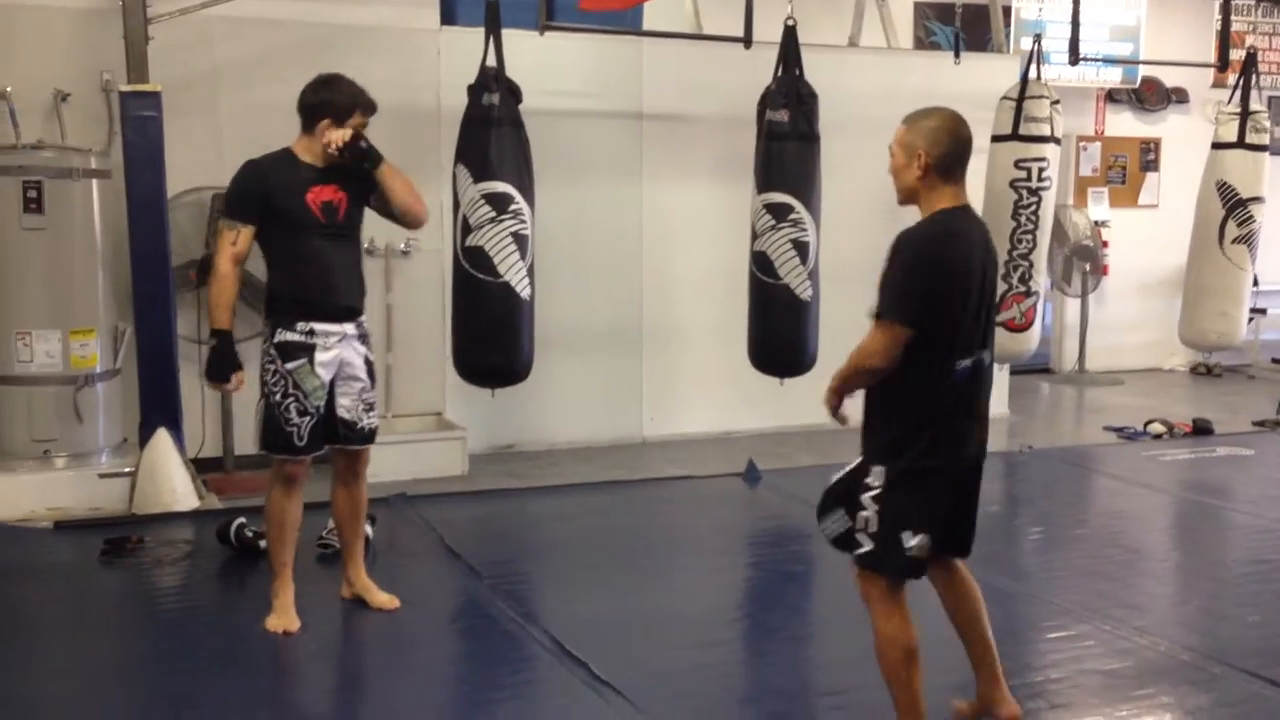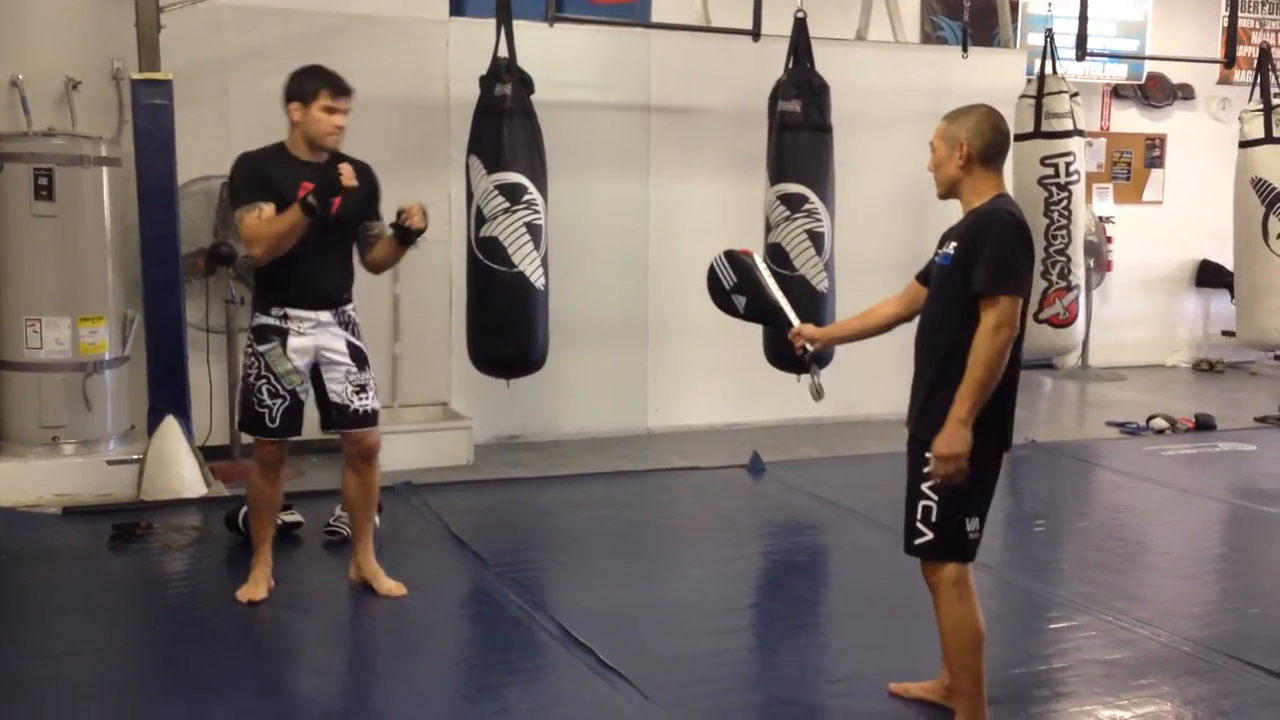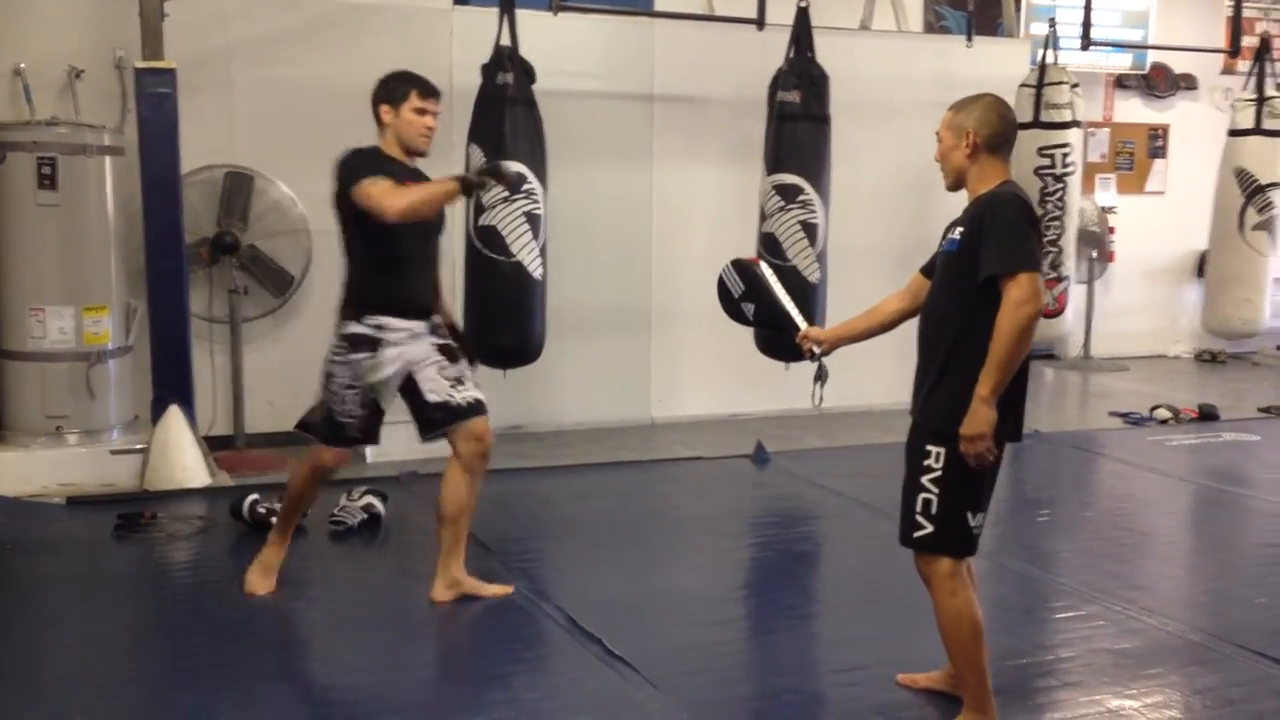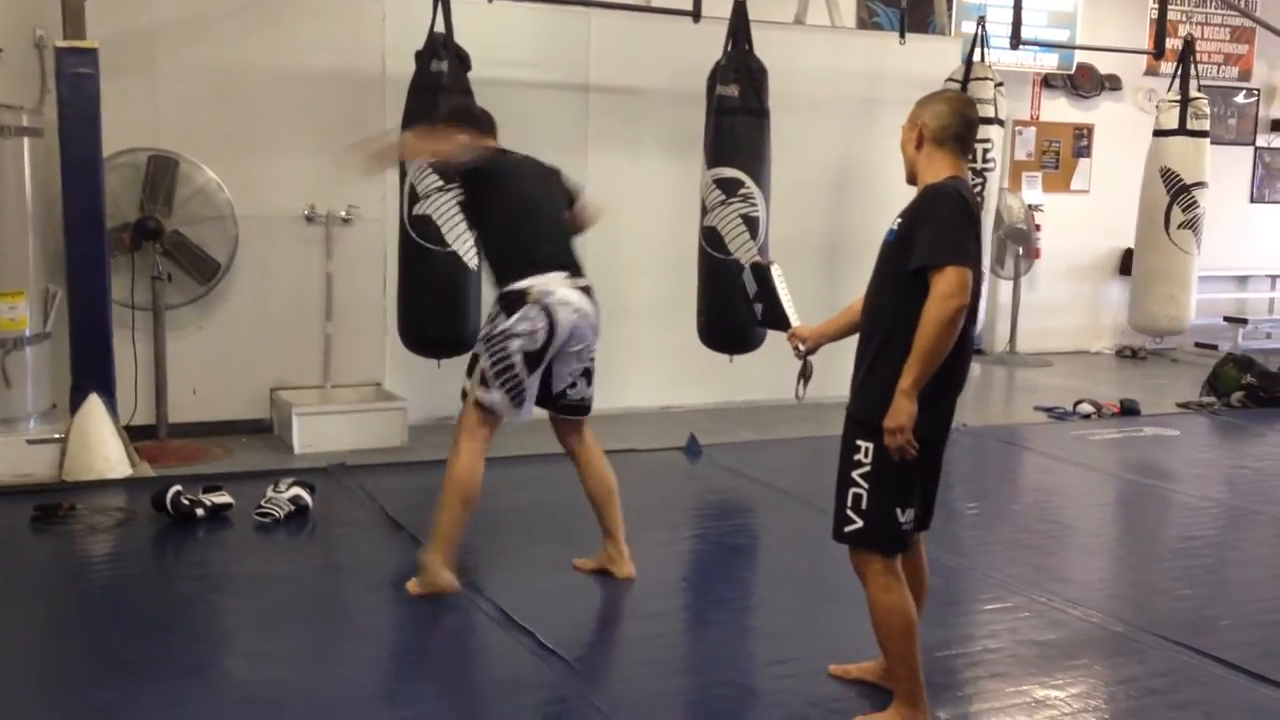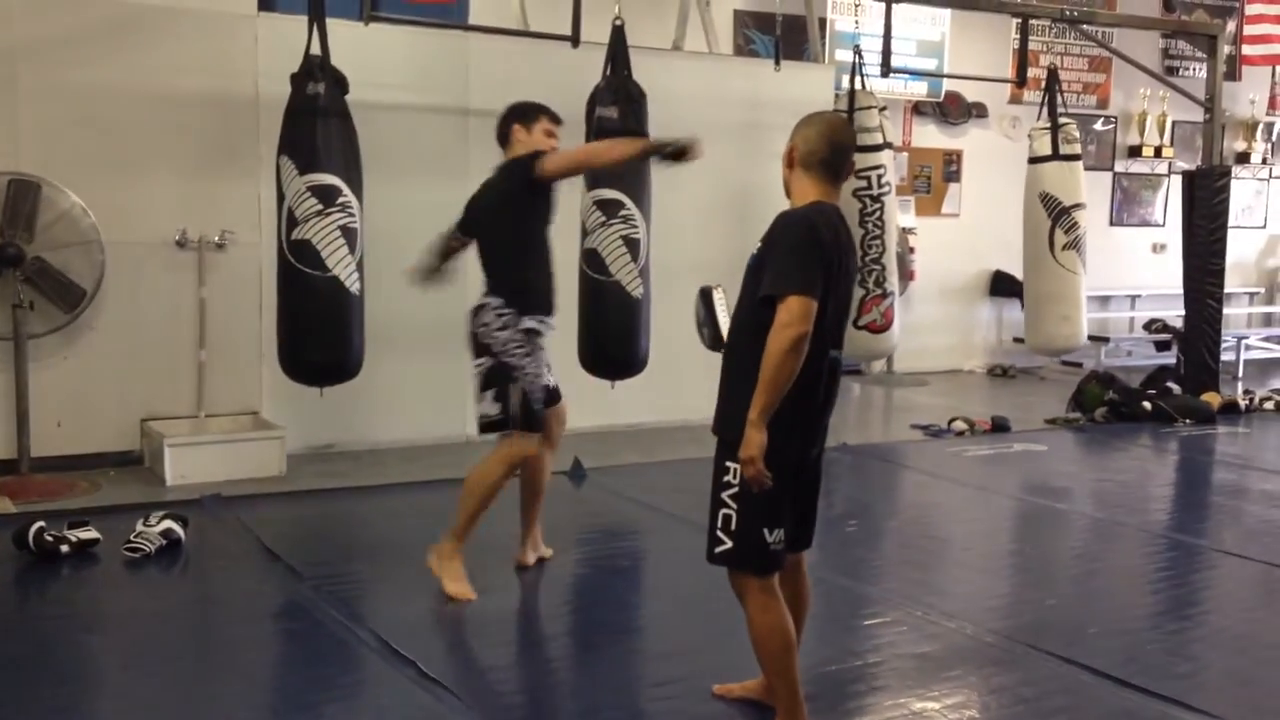
dt=1s
person 1, frame 1
left shoulder: (919, 245)
right shoulder: (975, 235)
left elbow: (880, 353)
left wrist: (839, 387)
left hip: (913, 447)
right hip: (961, 439)
left knee: (880, 584)
right knee: (943, 560)
person 1, frame 2
left shoulder: (998, 224)
right shoulder: (965, 229)
left elbow: (1000, 326)
right elbow: (904, 304)
left wrist: (961, 422)
right wrist: (824, 334)
left hip: (958, 430)
right hip: (936, 422)
left knee: (945, 567)
right knee: (943, 560)
person 1, frame 3
left shoulder: (1004, 208)
right shoulder: (971, 217)
left elbow: (1024, 302)
right elbow: (910, 298)
left wrist: (985, 401)
right wrist: (831, 336)
left hip: (965, 418)
right hip: (942, 413)
left knee: (939, 558)
right knee: (949, 552)
person 1, frame 4
left shoulder: (942, 202)
right shoulder: (938, 203)
left elbow: (952, 297)
right elbow: (888, 299)
left wrist: (906, 393)
right wrist: (819, 334)
left hip: (897, 411)
right hip: (898, 407)
left knee: (873, 553)
right knee: (902, 542)
right ankle: (894, 665)
person 1, frame 5
left shoulder: (796, 227)
right shoulder: (835, 230)
left elbow: (793, 328)
left wrist: (756, 423)
right wrist: (738, 346)
left hip: (766, 431)
right hip: (801, 428)
left knee: (752, 573)
right knee: (785, 559)
person 2, frame 1
left shoulder: (355, 174)
right shoulder: (262, 176)
left elbow: (416, 215)
right elbow: (228, 261)
left wrist: (370, 156)
right wrist: (221, 340)
left hip: (352, 335)
right hip: (296, 339)
left knee: (354, 460)
right knee: (291, 467)
left ankle: (355, 575)
right ankle: (282, 593)
person 2, frame 2
left shoulder: (360, 177)
right shoulder: (257, 167)
left elbow: (374, 259)
right elbow: (258, 247)
left wrist: (403, 234)
right wrist: (315, 200)
left hip: (338, 323)
right hip: (279, 324)
left knee: (364, 443)
right knee: (269, 452)
left ankle: (364, 560)
right ankle: (261, 566)
person 2, frame 3
left shoulder: (424, 183)
right shoulder: (359, 165)
right elbow: (396, 209)
left wrist: (446, 318)
right wrist: (468, 182)
left hip: (424, 332)
right hip: (371, 334)
left knee: (476, 441)
right knee: (329, 456)
left ankle: (450, 574)
right ankle: (274, 549)
person 2, frame 4
left shoulder: (480, 165)
right shoulder: (541, 172)
left elbow: (452, 144)
right elbow: (580, 217)
left wrist: (408, 145)
left hip: (532, 305)
right hip: (581, 305)
left knee: (474, 430)
right knee: (575, 433)
left ankle: (438, 566)
right ankle: (617, 553)
person 2, frame 5
left shoulder: (488, 196)
right shoulder: (523, 170)
left elbow: (450, 243)
right elbow: (586, 157)
left wrist: (433, 263)
right wrist: (655, 146)
left hip: (518, 326)
right hip: (511, 328)
left knee: (550, 425)
right knee: (520, 447)
left ankle: (529, 540)
right ankle: (448, 553)
